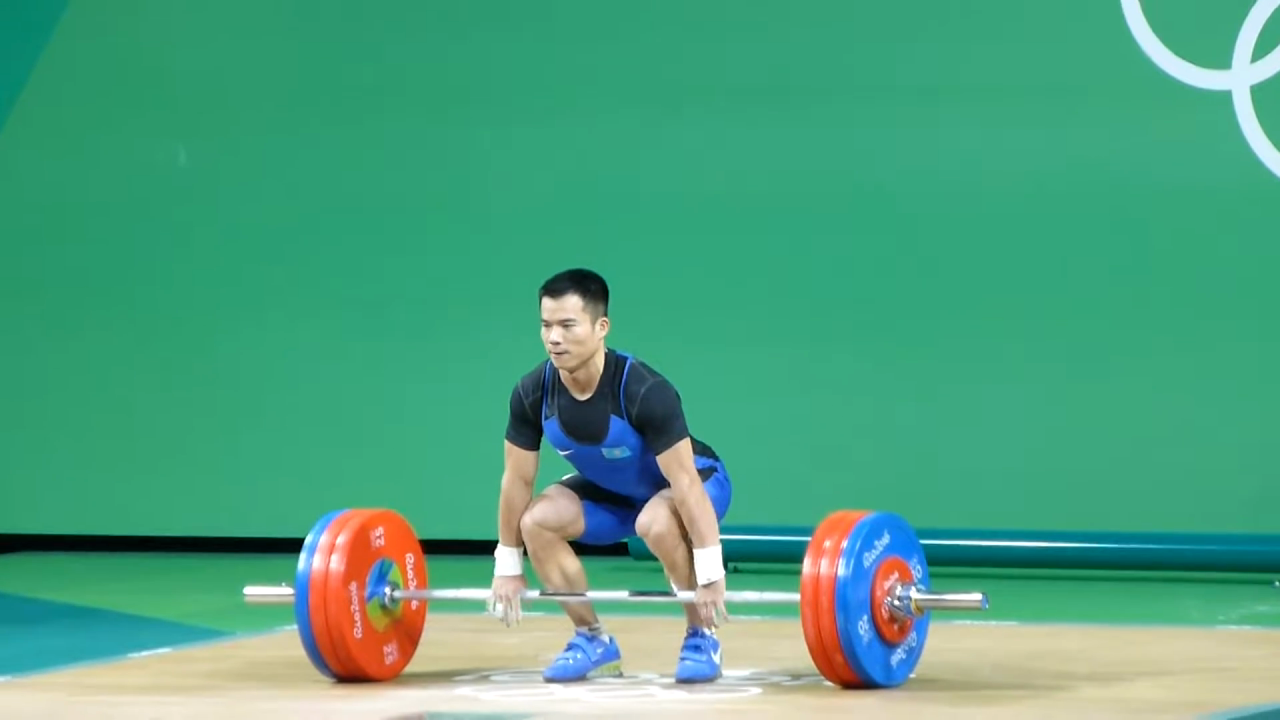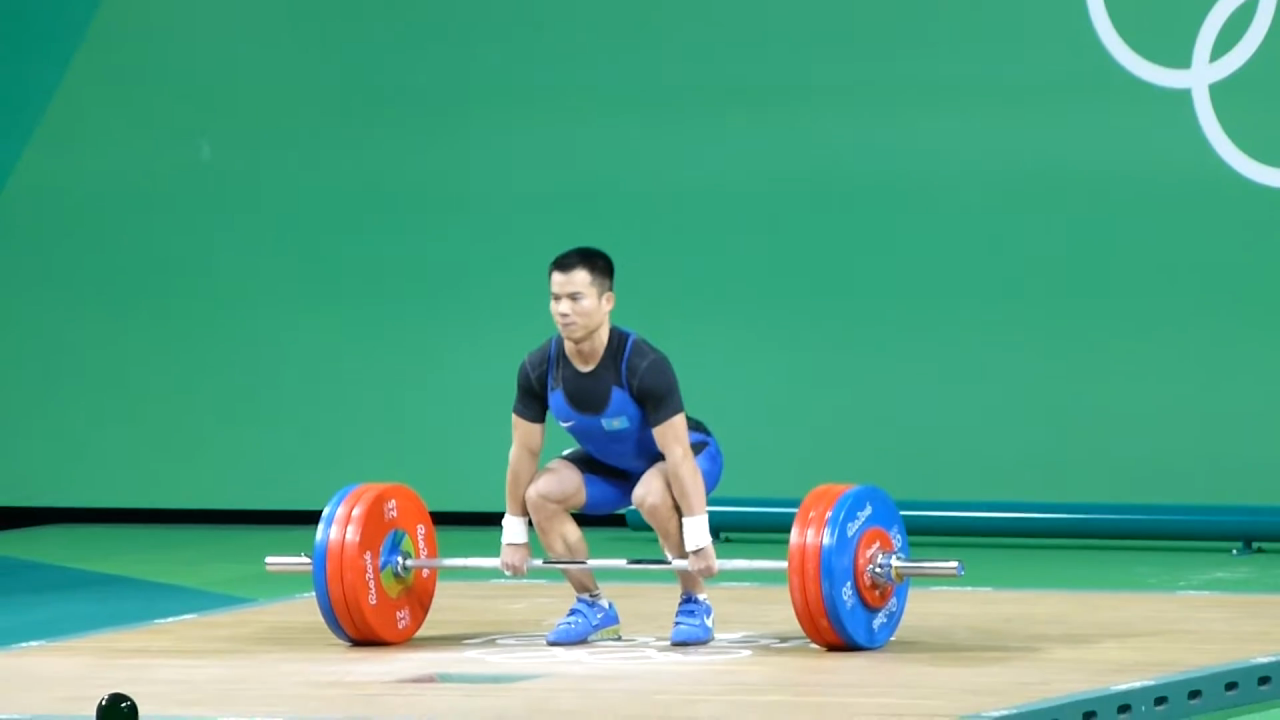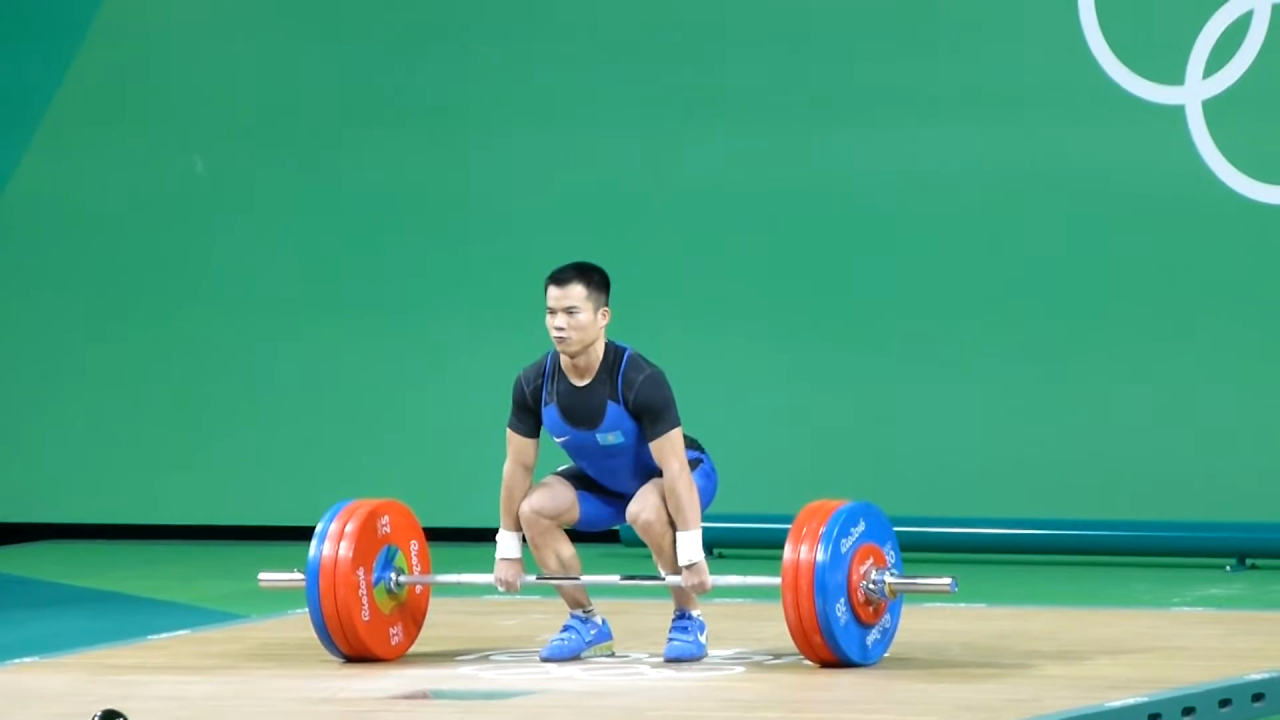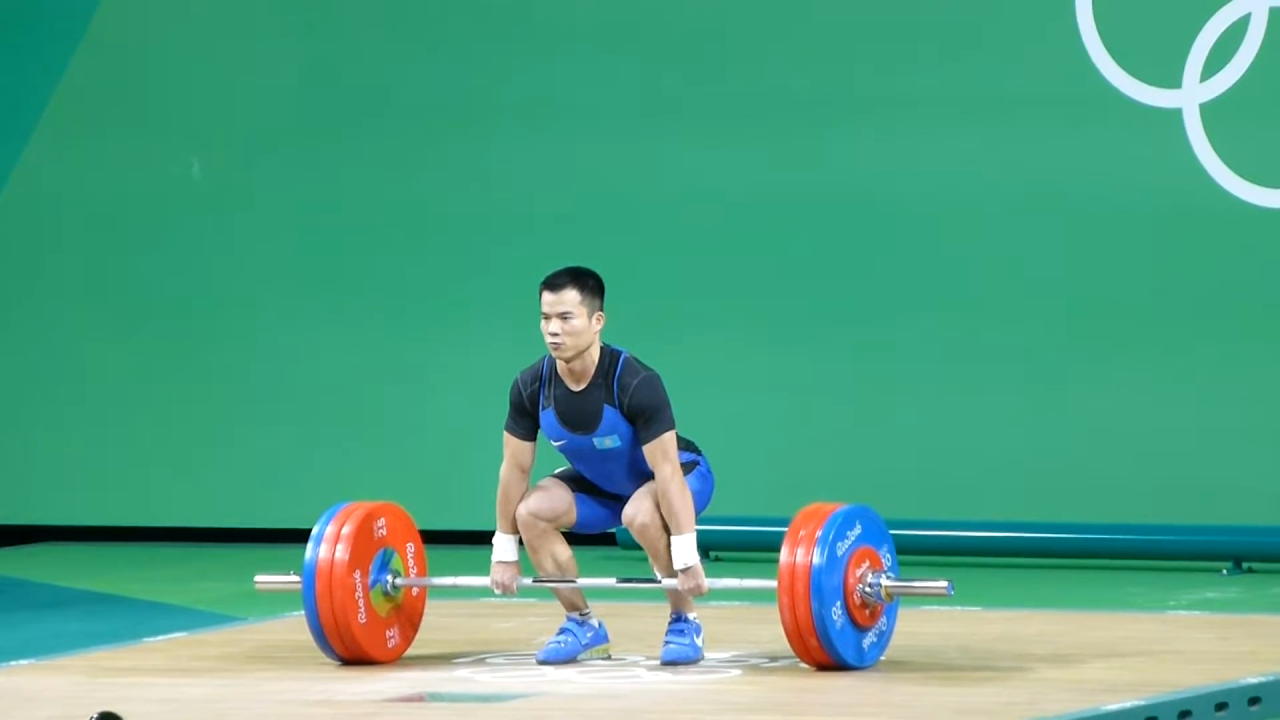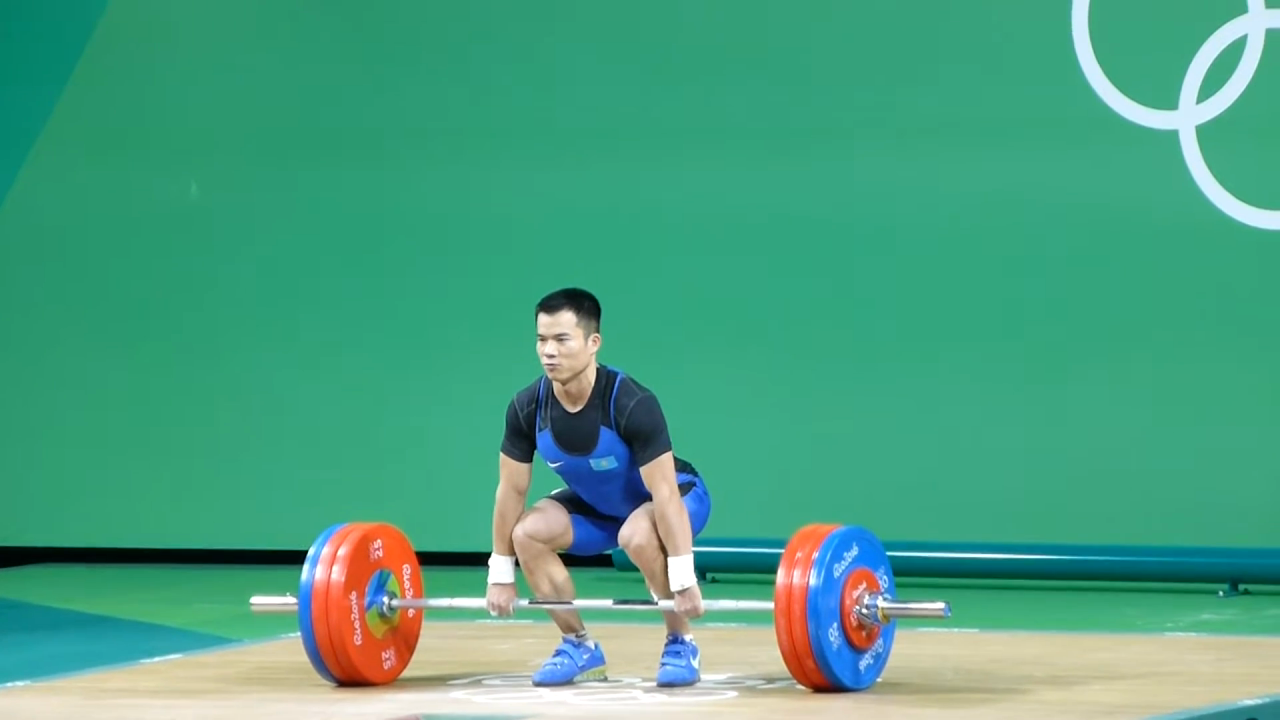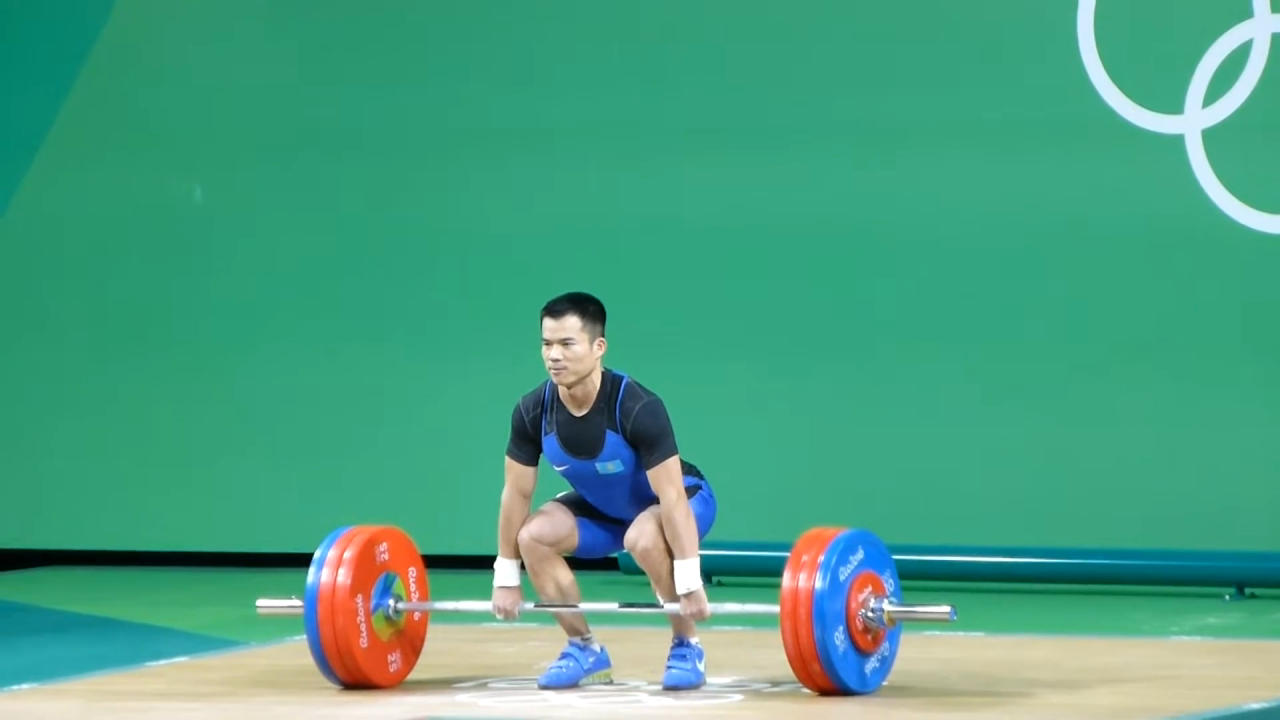
dt=0.5s
person 1, frame 1
left shoulder: (643, 390)
right shoulder: (532, 392)
left elbow: (684, 482)
right elbow: (516, 480)
left wrist: (711, 574)
right wrist: (507, 567)
left hip: (697, 479)
right hip: (612, 489)
left knee: (657, 523)
right knee: (537, 520)
left ankle: (702, 639)
right ankle: (594, 639)
person 1, frame 2
left shoulder: (643, 364)
right shoulder: (538, 368)
left elbow: (677, 455)
right elbow: (524, 451)
left wrist: (699, 539)
right wrist: (514, 534)
left hip: (688, 452)
right hip: (610, 461)
left knee: (652, 495)
right knee: (541, 493)
left ankle: (695, 603)
right ankle: (593, 605)
person 1, frame 3
left shoulder: (640, 378)
right shoulder: (534, 382)
left elbow: (675, 468)
right elbow: (518, 465)
left wrist: (692, 554)
right wrist: (508, 550)
left hip: (684, 471)
right hip: (604, 480)
left knee: (646, 512)
right knee: (534, 509)
left ankle: (689, 620)
right ankle: (587, 622)
person 1, frame 4
left shoulder: (634, 382)
right shoulder: (531, 386)
left elbow: (667, 473)
right elbow: (514, 468)
left wrist: (687, 558)
right wrist: (505, 552)
left hip: (680, 472)
right hip: (601, 482)
left knee: (641, 515)
right knee: (531, 511)
left ankle: (684, 623)
right ankle: (583, 624)
person 1, frame 5
left shoulder: (631, 403)
right shoulder: (527, 407)
left elbow: (664, 494)
right elbow: (511, 489)
left wrist: (684, 579)
right wrist: (501, 574)
left hip: (676, 494)
right hip: (597, 502)
left knee: (637, 536)
right knee: (528, 532)
left ankle: (681, 644)
right ankle: (579, 645)
person 1, frame 6
left shoulder: (636, 407)
right shoulder: (533, 411)
left elbow: (671, 497)
right elbow: (516, 493)
left wrist: (690, 583)
right wrist: (506, 577)
left hip: (681, 497)
right hip: (604, 505)
left knee: (644, 538)
right knee: (534, 535)
left ankle: (686, 647)
right ankle: (585, 648)
